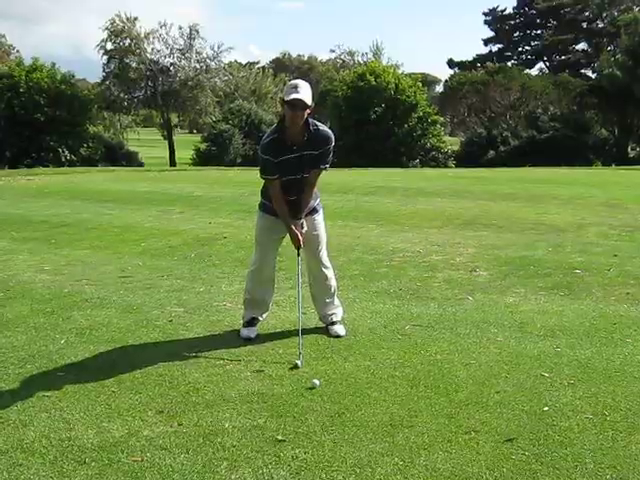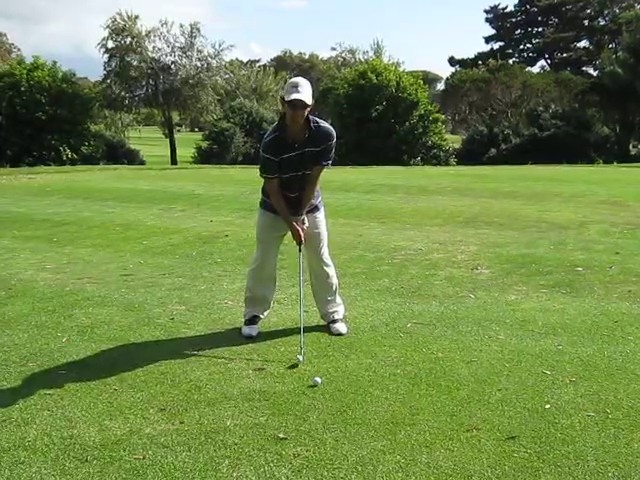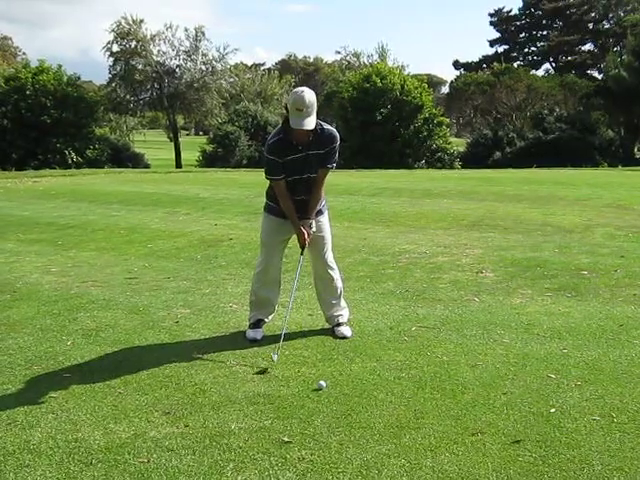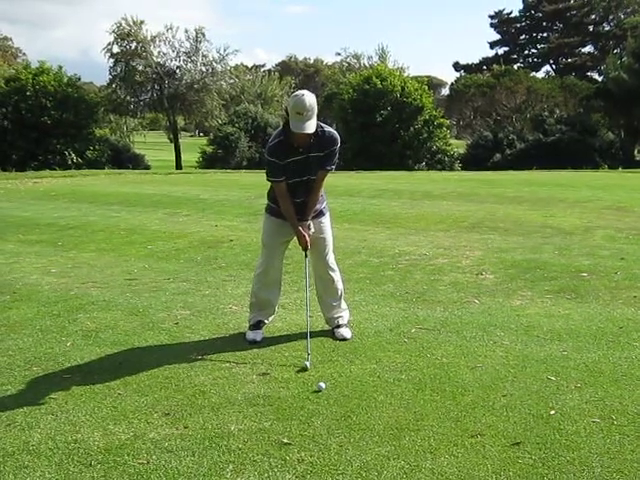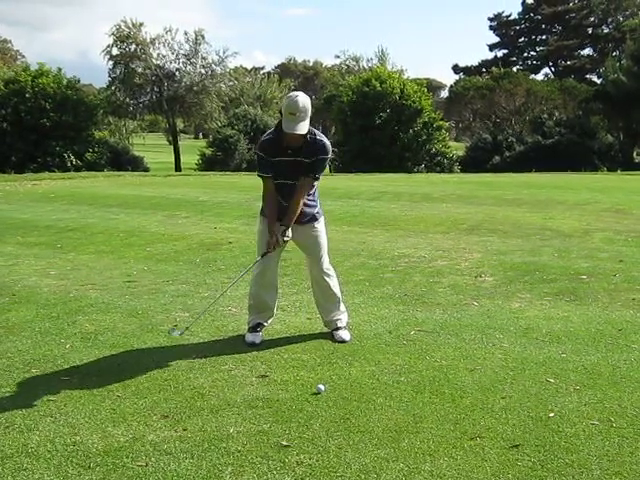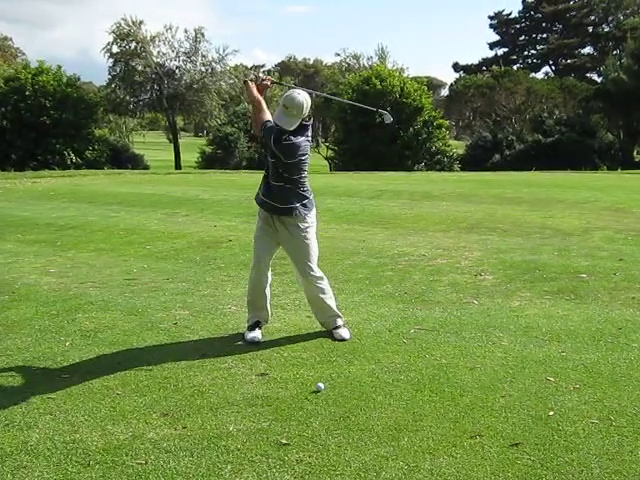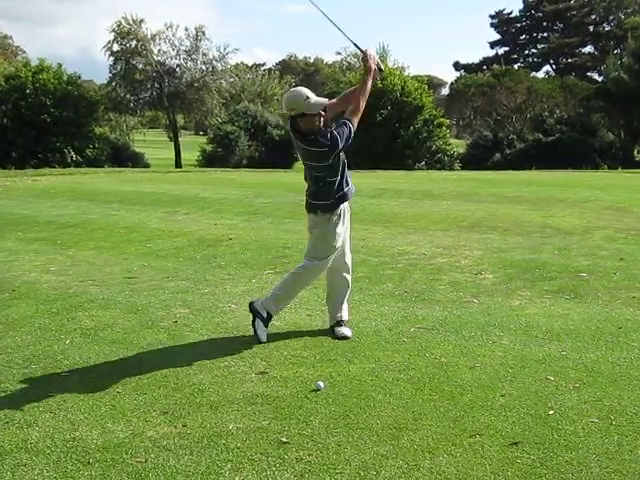
dt=0.7s
person 1, frame 1
left shoulder: (323, 137)
right shoulder: (270, 143)
left elbow: (311, 182)
right elbow: (274, 190)
left wrist: (301, 219)
right wrist: (290, 226)
left hip: (309, 208)
right hip: (273, 210)
left knee: (320, 263)
right knee: (262, 264)
left ankle: (331, 316)
right ankle: (252, 317)
person 1, frame 2
left shoulder: (325, 134)
right shoulder: (271, 141)
left elbow: (313, 179)
right elbow: (272, 189)
left wrist: (301, 216)
right wrist: (290, 223)
left hip: (310, 206)
right hip: (274, 209)
left knee: (321, 260)
right knee: (263, 262)
left ankle: (333, 314)
right ankle: (253, 315)
person 1, frame 3
left shoulder: (329, 137)
right shoulder: (275, 144)
left elbow: (319, 182)
right elbow: (280, 191)
left wrist: (309, 221)
right wrist: (297, 226)
left hip: (315, 210)
right hip: (279, 212)
left knee: (325, 264)
right knee: (268, 264)
left ankle: (338, 317)
right ankle: (258, 318)
person 1, frame 4
left shoulder: (330, 139)
right shoulder: (275, 146)
left elbow: (318, 184)
right elbow: (281, 193)
left wrist: (307, 221)
right wrist: (297, 228)
left hip: (316, 212)
right hip: (280, 214)
left knee: (326, 265)
right knee: (268, 266)
left ankle: (338, 318)
right ankle: (258, 320)
person 1, frame 5
left shoulder: (321, 146)
right shoulder: (266, 145)
left elbow: (301, 192)
right elbow: (269, 191)
left wrist: (288, 227)
right wrist: (269, 231)
left hip: (308, 217)
right hip: (274, 216)
left knee: (321, 269)
right knee: (264, 269)
left ankle: (336, 320)
right ankle: (257, 321)
person 1, frame 6
left shoulder: (290, 143)
right shoulder: (292, 124)
left elbow: (262, 121)
right elbow: (259, 126)
left wrist: (254, 93)
right wrist: (257, 94)
left hip: (296, 216)
right hip: (269, 212)
left knee: (309, 272)
right knee: (259, 267)
left ankle: (333, 320)
right ankle: (256, 320)
person 1, frame 7
left shoulder: (302, 124)
right shoulder: (324, 142)
left elbow: (341, 102)
right elbow: (354, 112)
left wrist: (366, 77)
right wrist: (369, 75)
left hip: (332, 202)
right hip: (327, 207)
left knee: (342, 262)
right knee: (315, 263)
left ankle: (338, 319)
right ankle: (265, 307)
